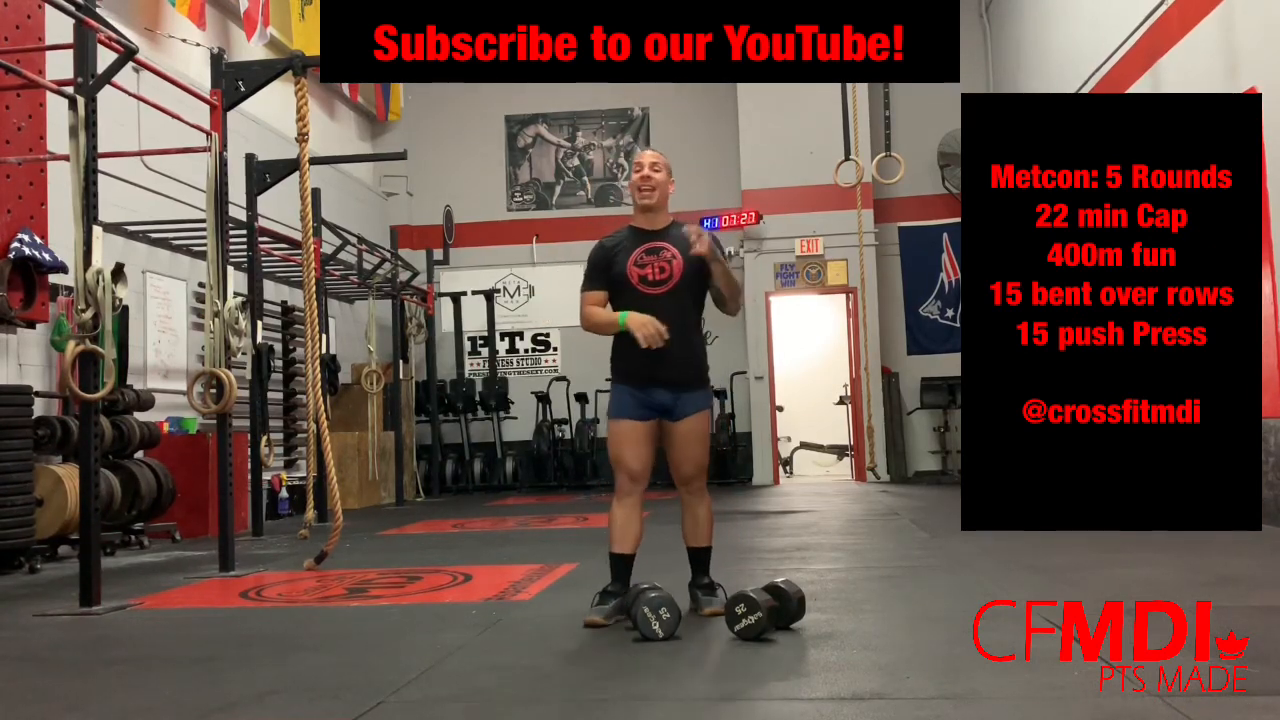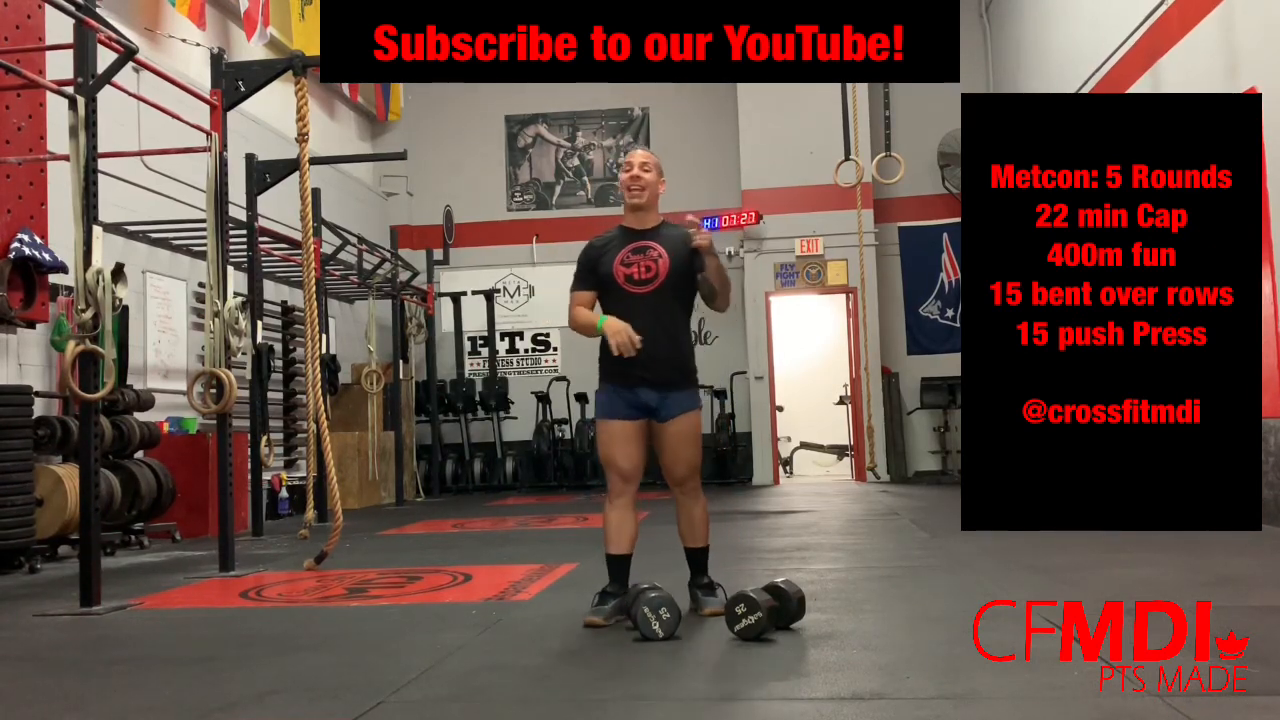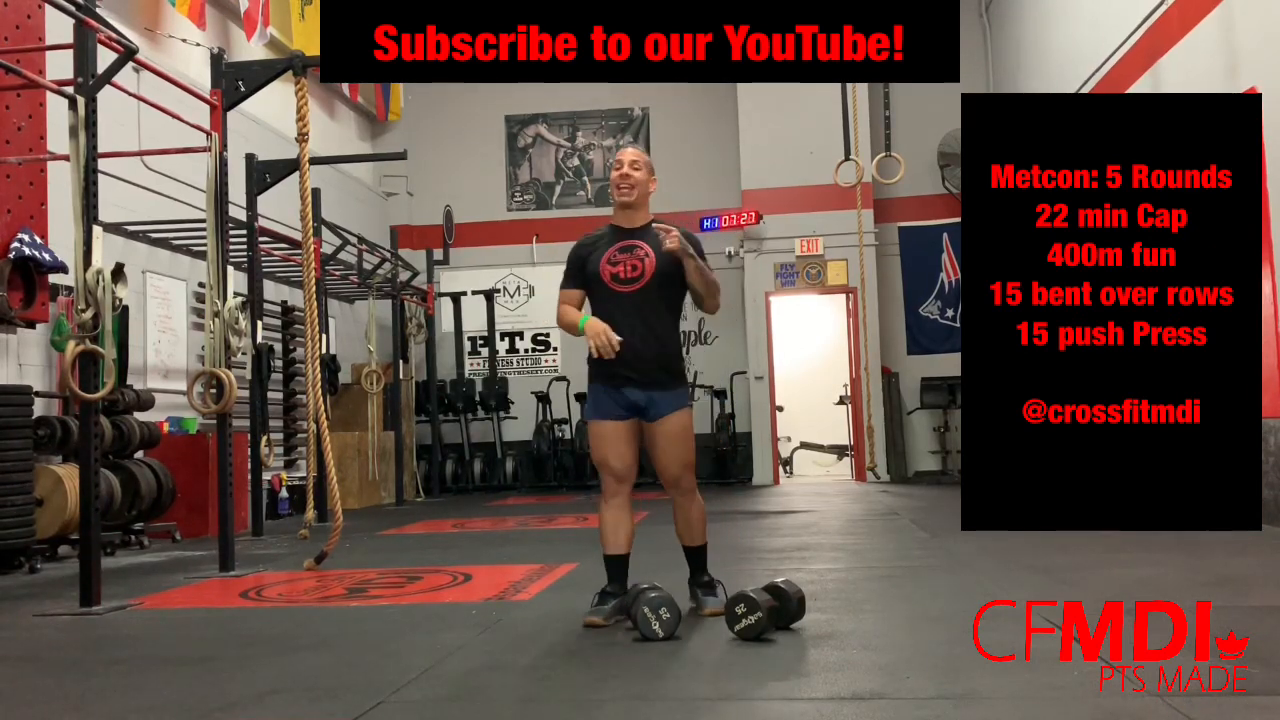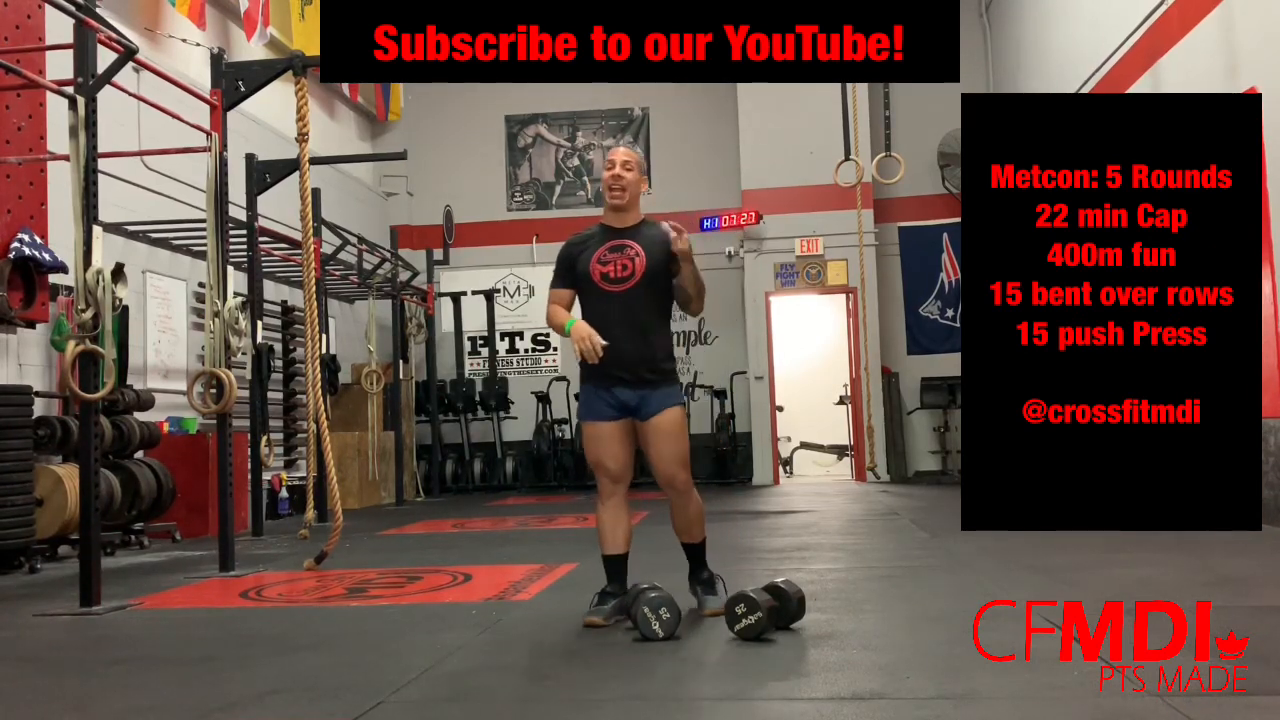
dt=0.1s
person 1, frame 1
left shoulder: (696, 241)
right shoulder: (608, 249)
left elbow: (733, 306)
right elbow: (589, 313)
left wrist: (713, 259)
right wrist: (628, 318)
left hip: (688, 384)
right hip: (631, 386)
left knee: (692, 483)
right knee: (628, 484)
left ankle: (701, 582)
right ankle: (617, 589)
person 1, frame 2
left shoulder: (686, 241)
right shoulder: (598, 249)
left elbow: (721, 303)
right elbow: (576, 313)
left wrist: (708, 255)
right wrist: (605, 323)
left hip: (676, 385)
right hip: (619, 387)
left knee: (686, 483)
right knee: (620, 485)
left ankle: (701, 580)
right ankle: (616, 589)
person 1, frame 3
left shoulder: (676, 240)
right shoulder: (587, 248)
left elbow: (711, 304)
right elbow: (566, 309)
left wrist: (687, 257)
right wrist: (588, 322)
left hip: (665, 384)
right hip: (608, 386)
left knee: (681, 483)
right knee: (615, 485)
left ankle: (700, 578)
right ankle: (615, 590)
person 1, frame 4
left shoulder: (666, 239)
right shoulder: (577, 247)
left elbow: (695, 306)
right elbow: (555, 308)
left wrist: (685, 260)
right wrist: (574, 325)
left hip: (657, 382)
right hip: (600, 386)
left knee: (677, 481)
right knee: (610, 485)
left ankle: (701, 573)
right ankle: (615, 590)
